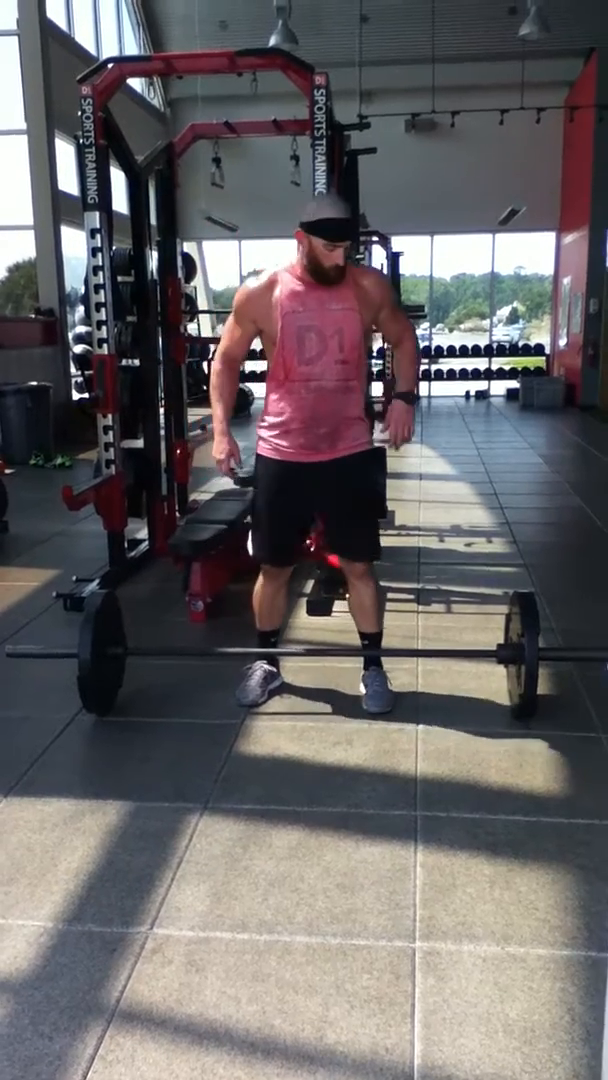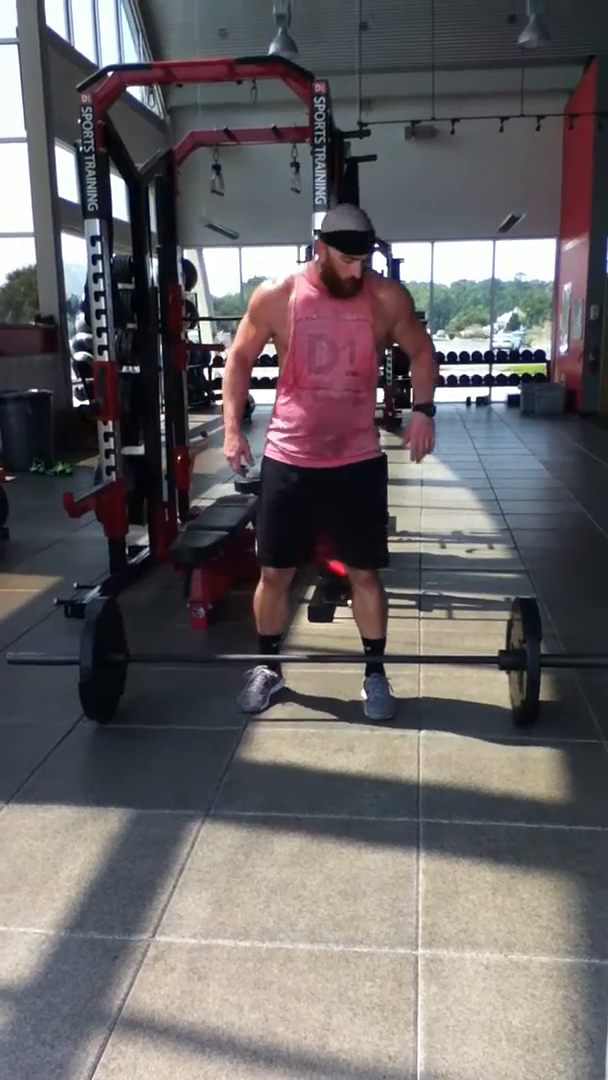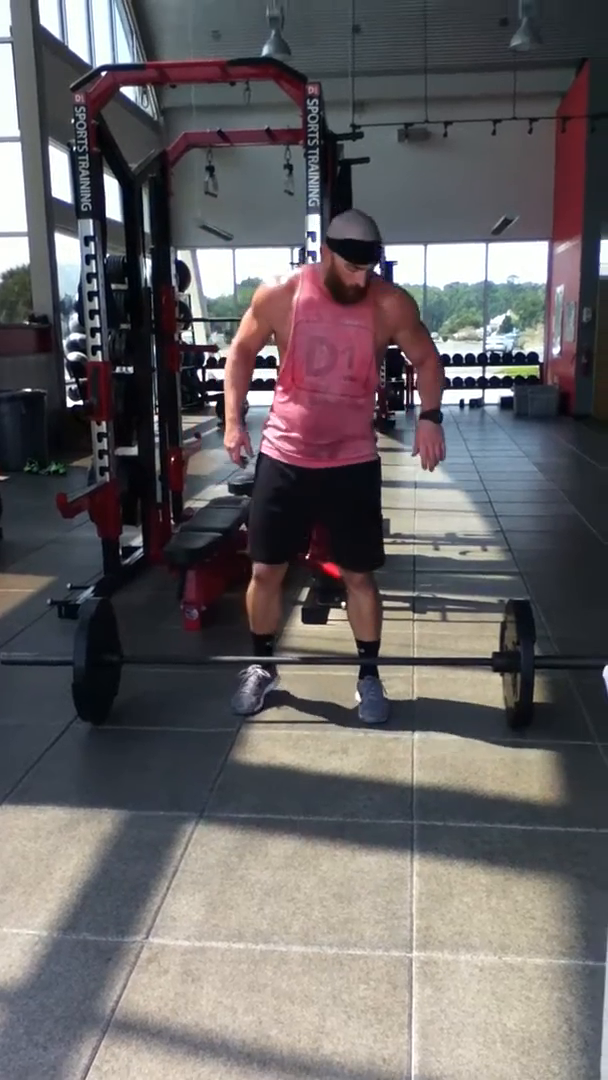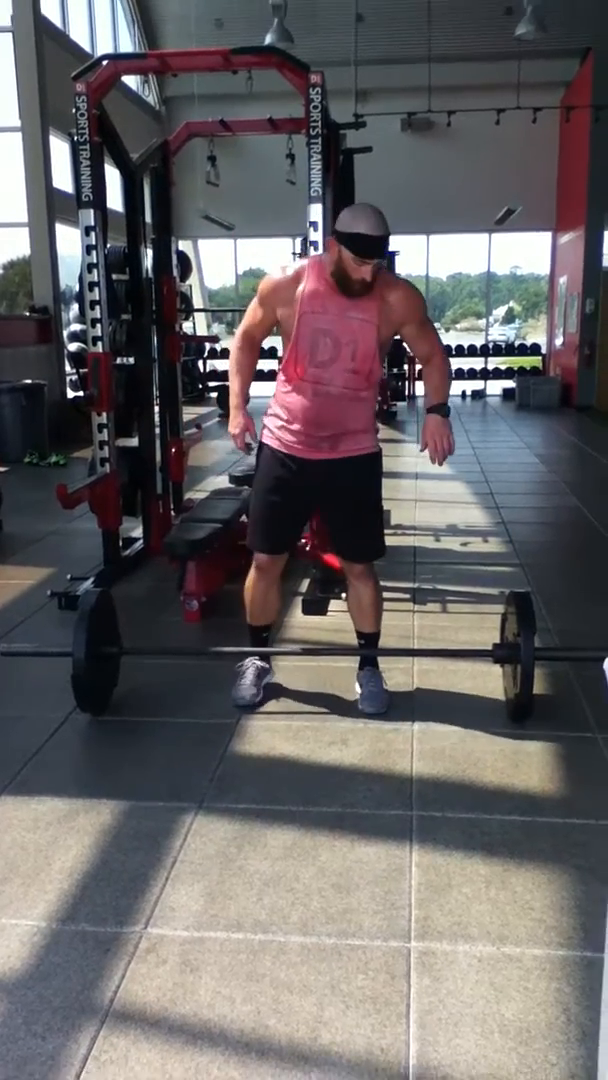
dt=0.1s
person 1, frame 1
left shoulder: (371, 286)
right shoulder: (259, 294)
left elbow: (404, 340)
right elbow: (227, 360)
left wrist: (403, 398)
right wrist: (221, 427)
left hip: (349, 453)
right hip: (281, 453)
left knee: (358, 565)
right knee: (273, 567)
left ankle: (372, 665)
right ankle: (267, 661)
person 1, frame 2
left shoulder: (387, 298)
right shoulder: (274, 297)
left elbow: (421, 351)
right elbow: (239, 359)
left wrist: (422, 409)
right wrist: (232, 427)
left hip: (357, 460)
right hip: (288, 457)
left knee: (364, 572)
right knee: (274, 570)
left ankle: (374, 672)
right ankle: (268, 666)
person 1, frame 3
left shoulder: (392, 304)
right shoulder: (278, 295)
left elbow: (426, 359)
right elbow: (241, 351)
left wrist: (429, 416)
right wrist: (233, 420)
left hip: (352, 461)
right hip: (284, 456)
left knee: (358, 573)
right knee: (266, 569)
left ankle: (367, 673)
right ankle: (260, 665)
person 1, frame 4
left shoulder: (398, 298)
right shoulder: (284, 286)
left elbow: (432, 355)
right elbow: (246, 339)
left wrist: (436, 410)
right wrist: (238, 407)
left hip: (353, 453)
right hip: (284, 446)
left knee: (359, 566)
right knee: (266, 559)
left ankle: (368, 665)
right ankle: (257, 657)
